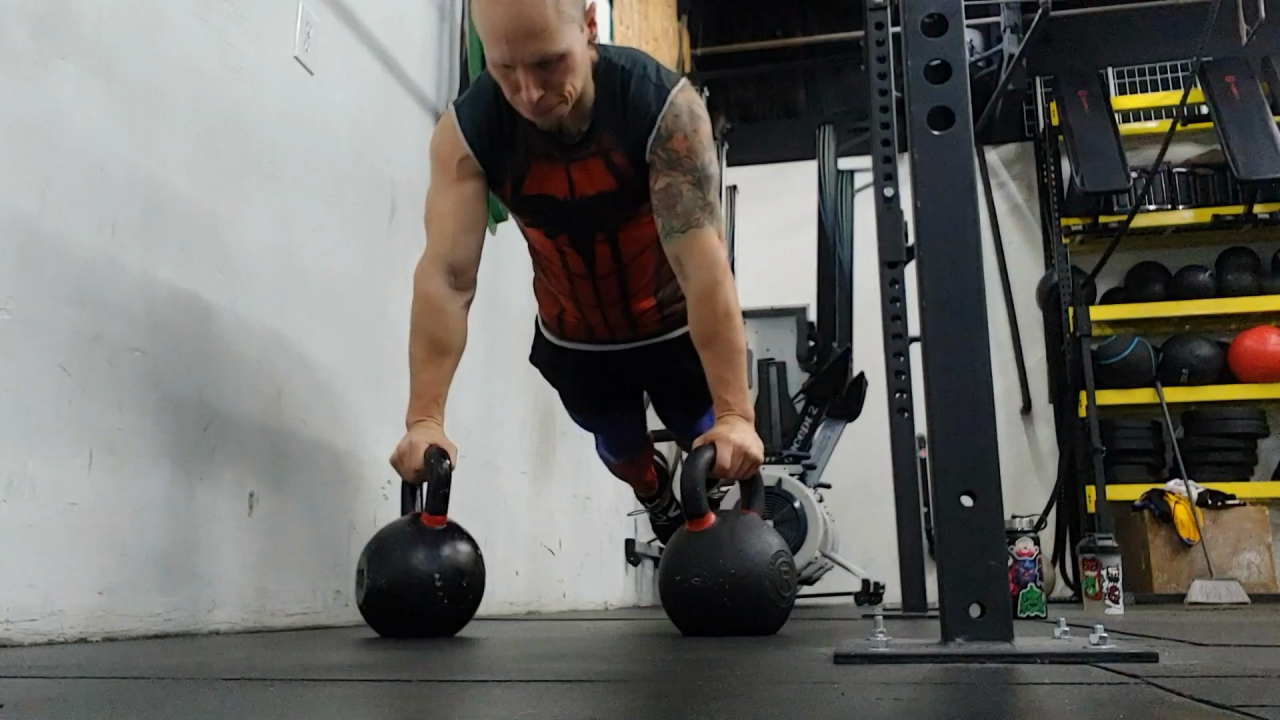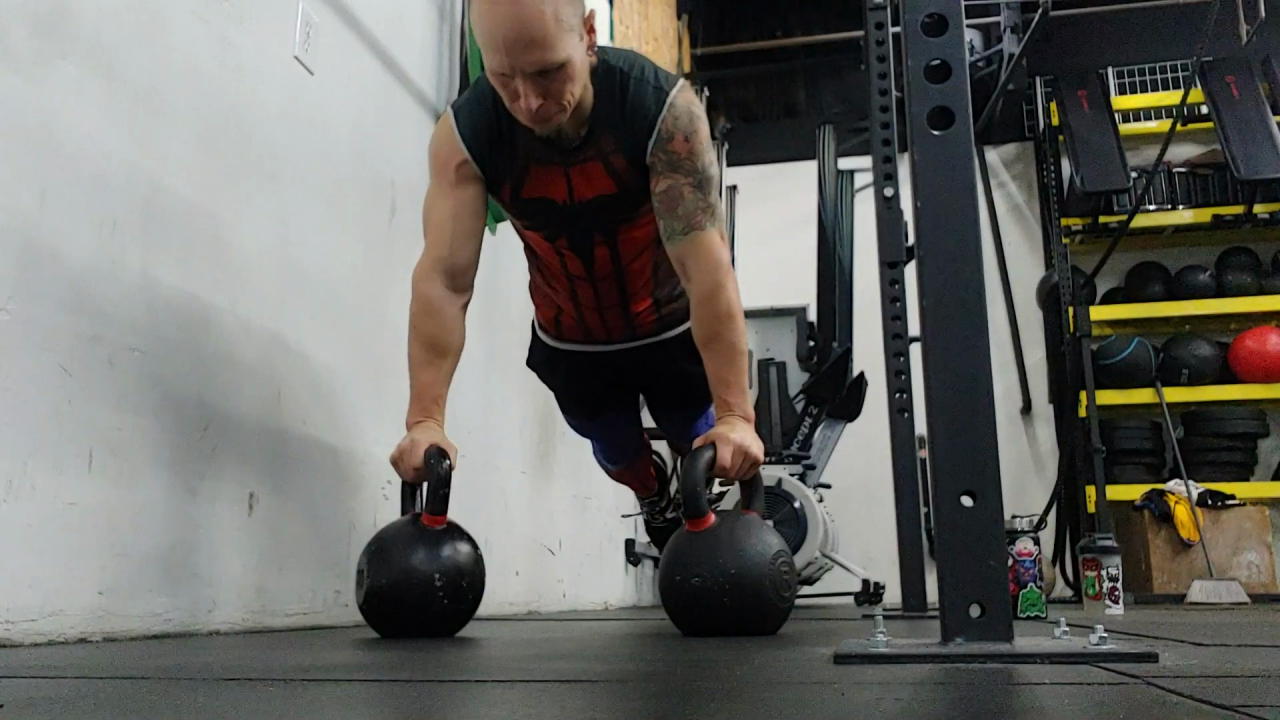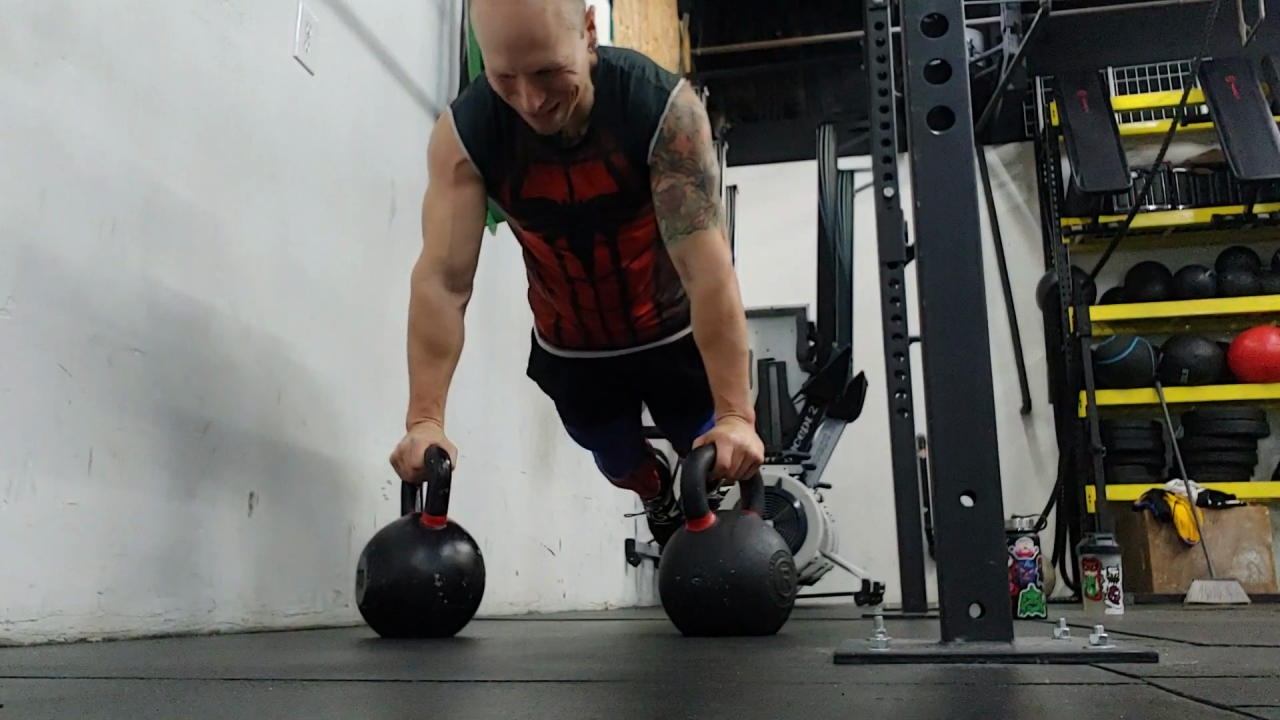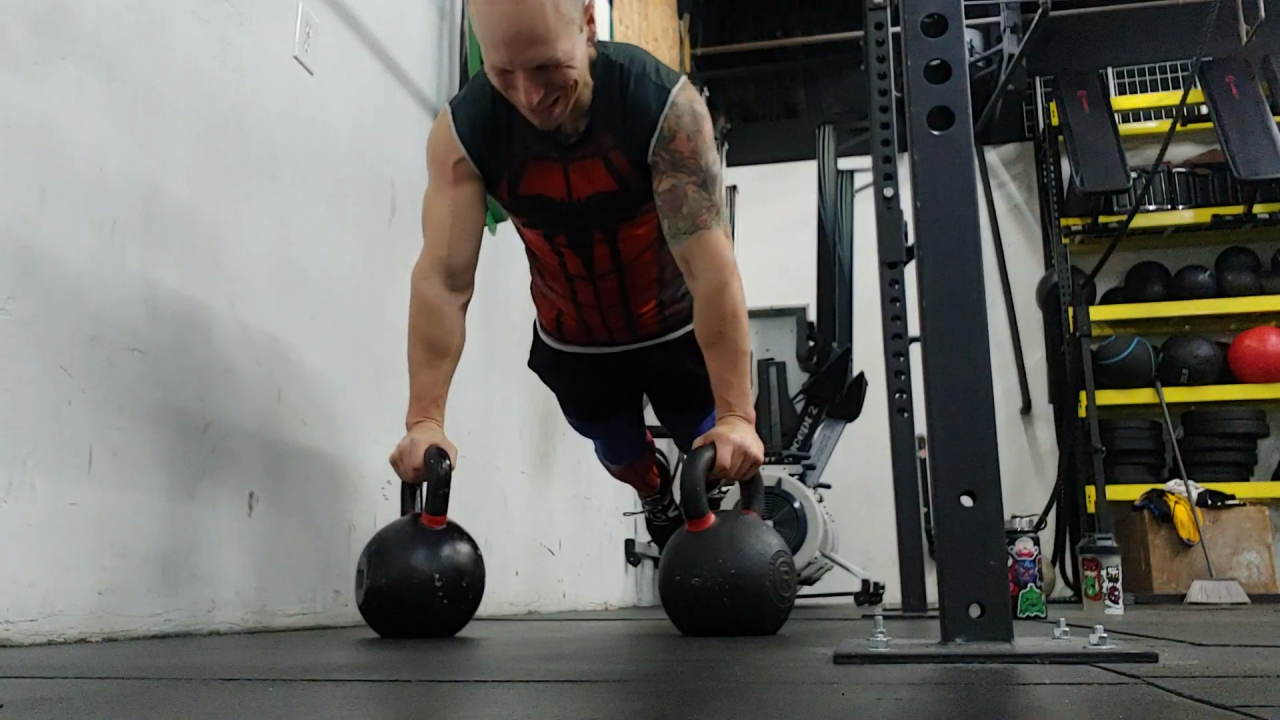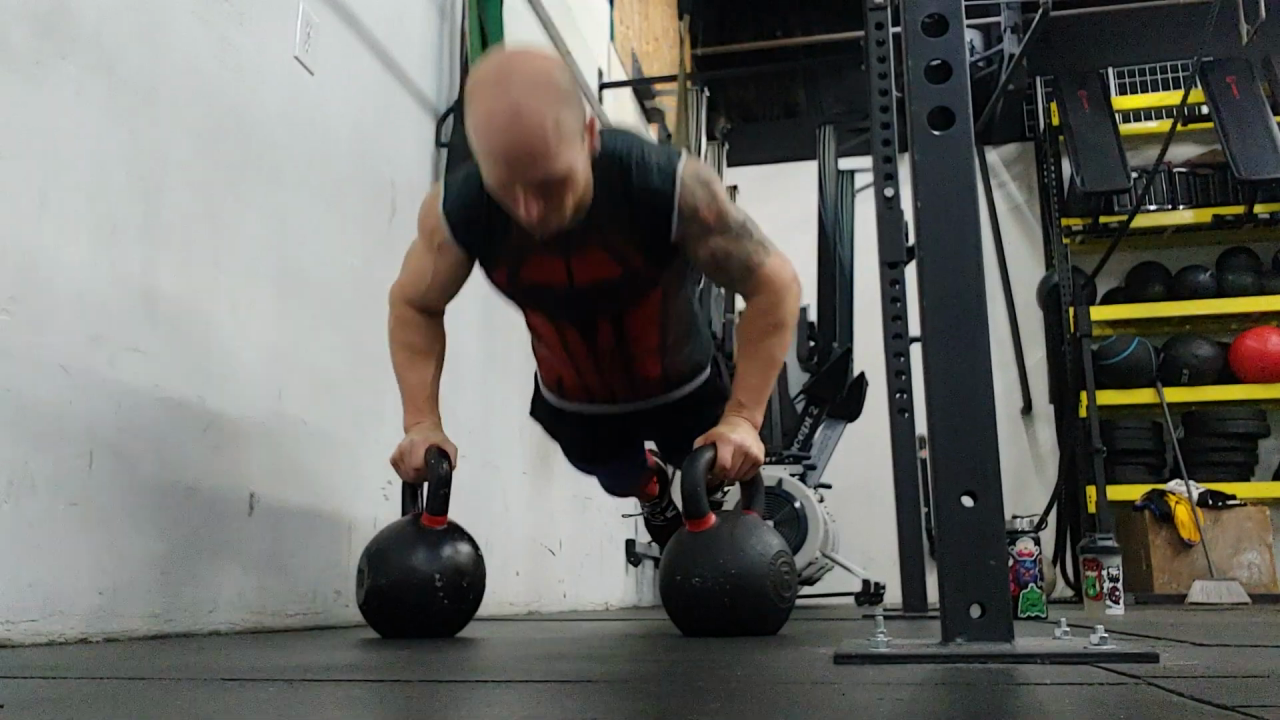
dt=0.3s
person 1, frame 1
left shoulder: (664, 105)
right shoulder: (467, 130)
left elbow: (702, 266)
right elbow: (446, 277)
left wrist: (735, 415)
right wrist: (425, 419)
left hip: (673, 328)
right hip: (575, 340)
left knee: (711, 451)
right knee: (621, 449)
right ankle: (659, 502)
person 1, frame 2
left shoulder: (662, 106)
right shoulder: (465, 133)
left elbow: (705, 267)
right elbow: (443, 279)
left wrist: (736, 416)
right wrist: (425, 420)
left hip: (670, 330)
right hip: (570, 344)
left knee: (703, 452)
right knee: (616, 456)
right ankle: (655, 502)
person 1, frame 3
left shoulder: (663, 107)
right shoulder: (464, 133)
left elbow: (706, 268)
right elbow: (441, 281)
left wrist: (736, 416)
right wrist: (424, 421)
left hip: (671, 334)
right hip: (569, 351)
left knee: (710, 460)
right knee: (621, 465)
right ankle: (659, 500)
person 1, frame 4
left shoulder: (664, 103)
right shoulder: (463, 130)
left elbow: (710, 266)
right elbow: (445, 282)
left wrist: (737, 415)
right wrist: (424, 420)
left hip: (676, 332)
right hip: (572, 347)
left knee: (714, 459)
right knee: (621, 458)
right ankle: (657, 497)
person 1, frame 5
left shoulder: (670, 186)
right shoulder: (457, 211)
left elbow: (773, 285)
right elbow: (413, 304)
left wrist: (743, 418)
right wrist: (422, 423)
left hip: (679, 388)
right hip: (571, 403)
left knee: (714, 480)
right knee: (621, 483)
right ankle: (655, 498)
